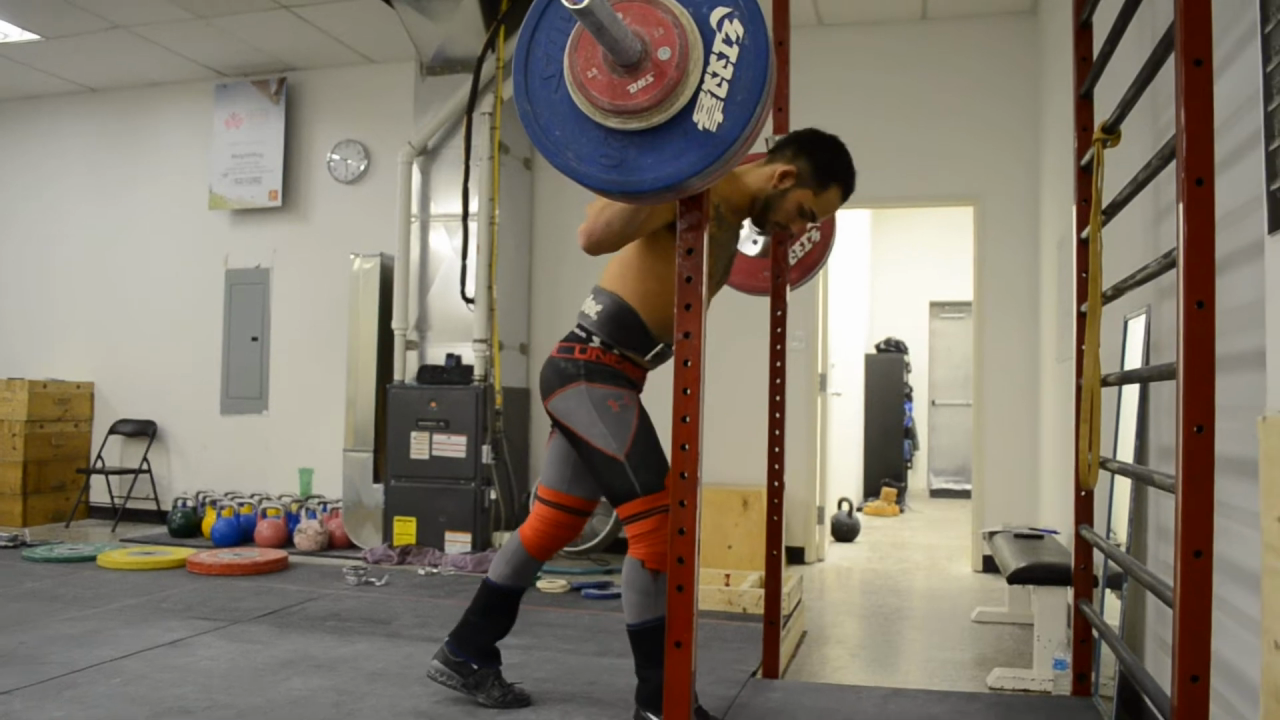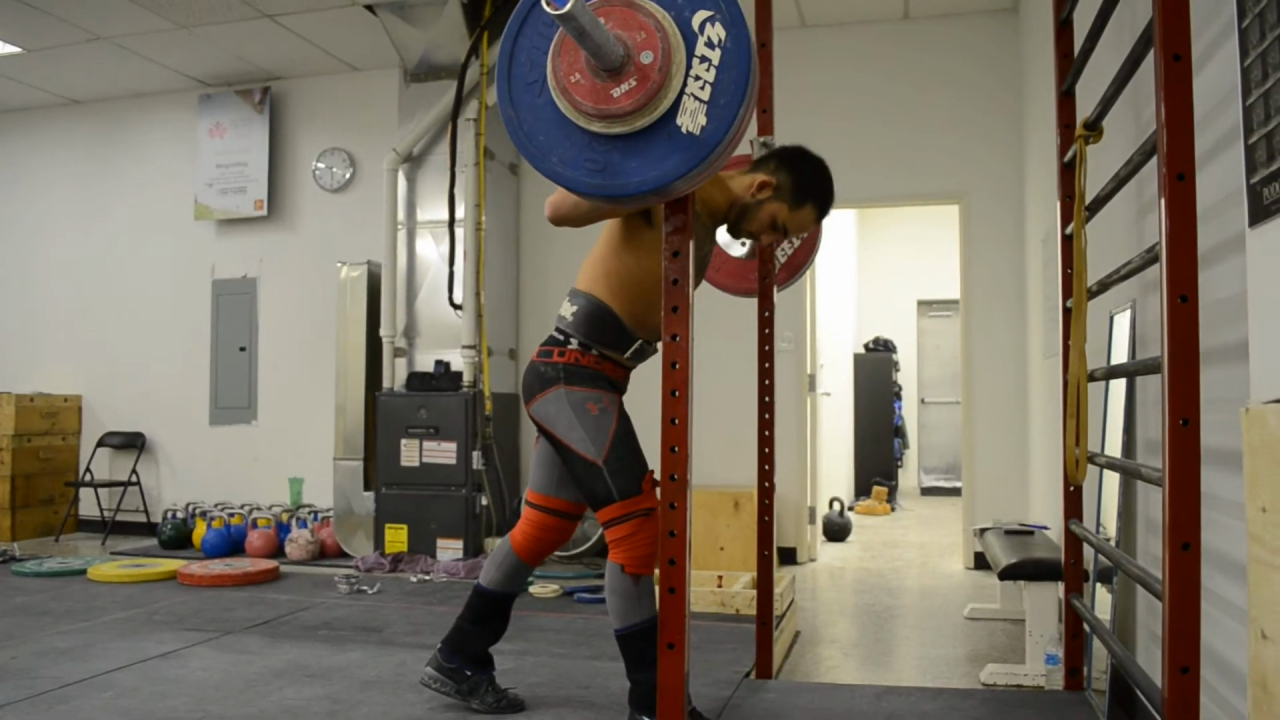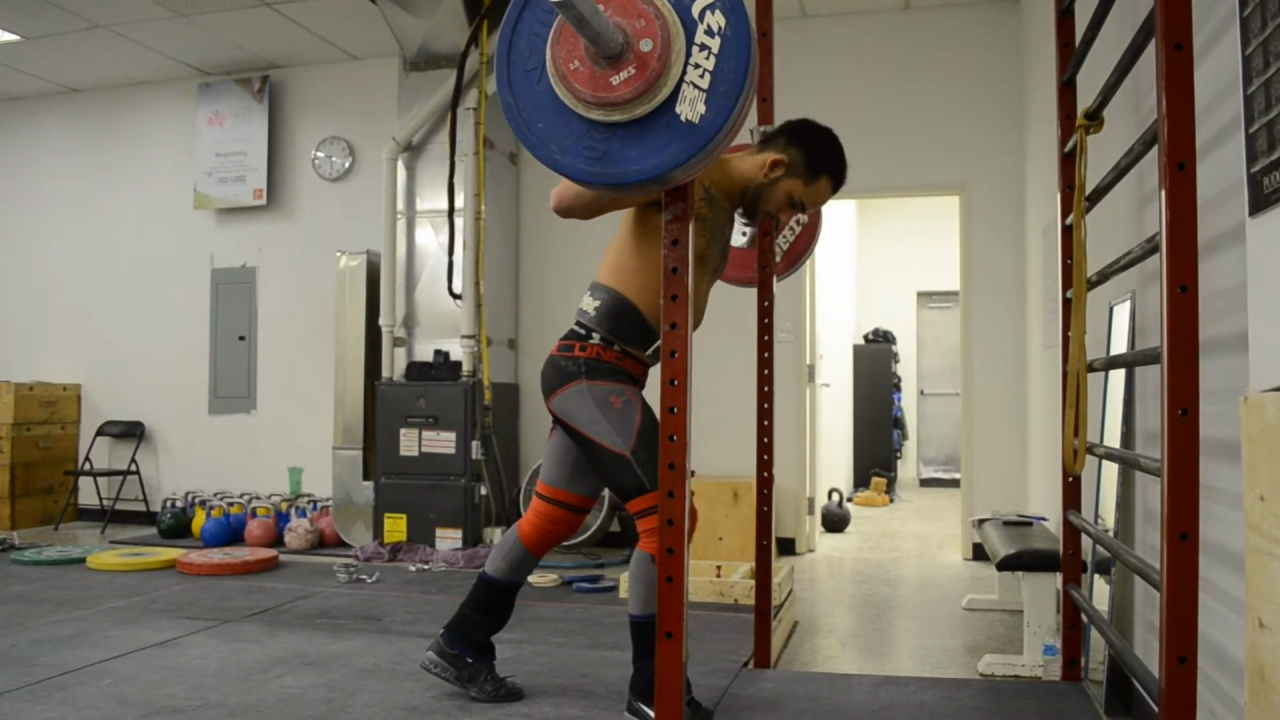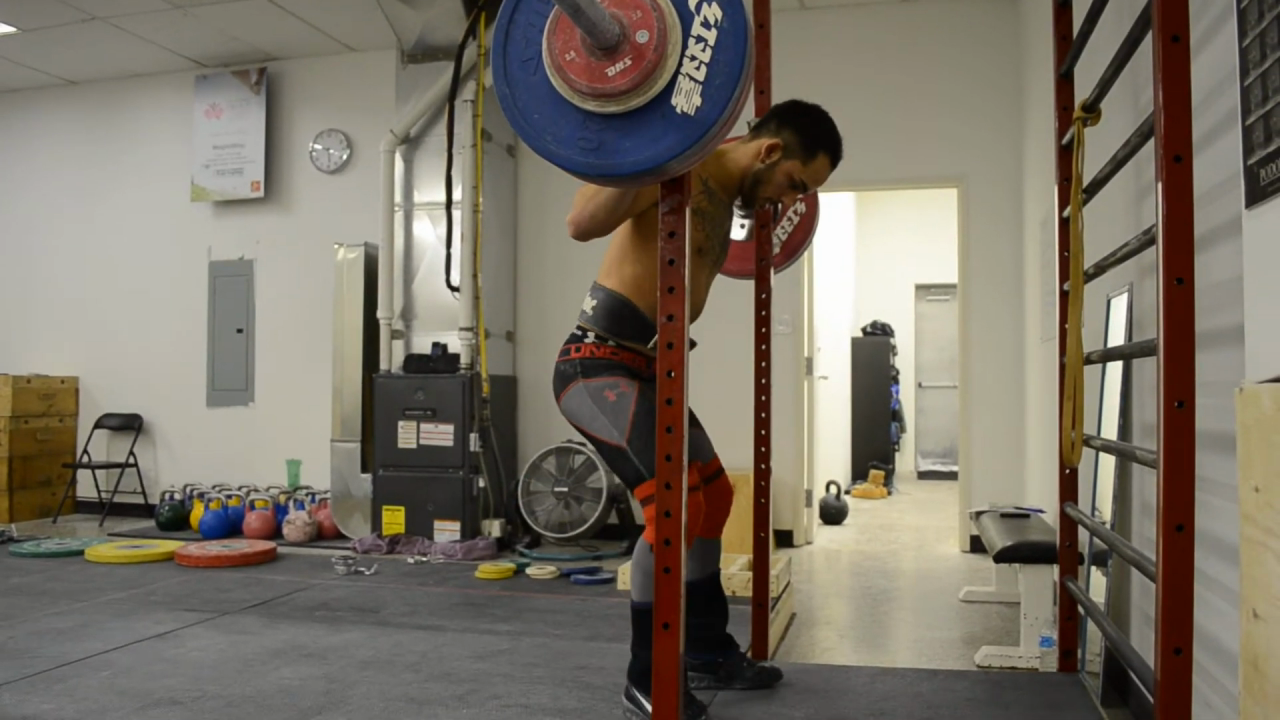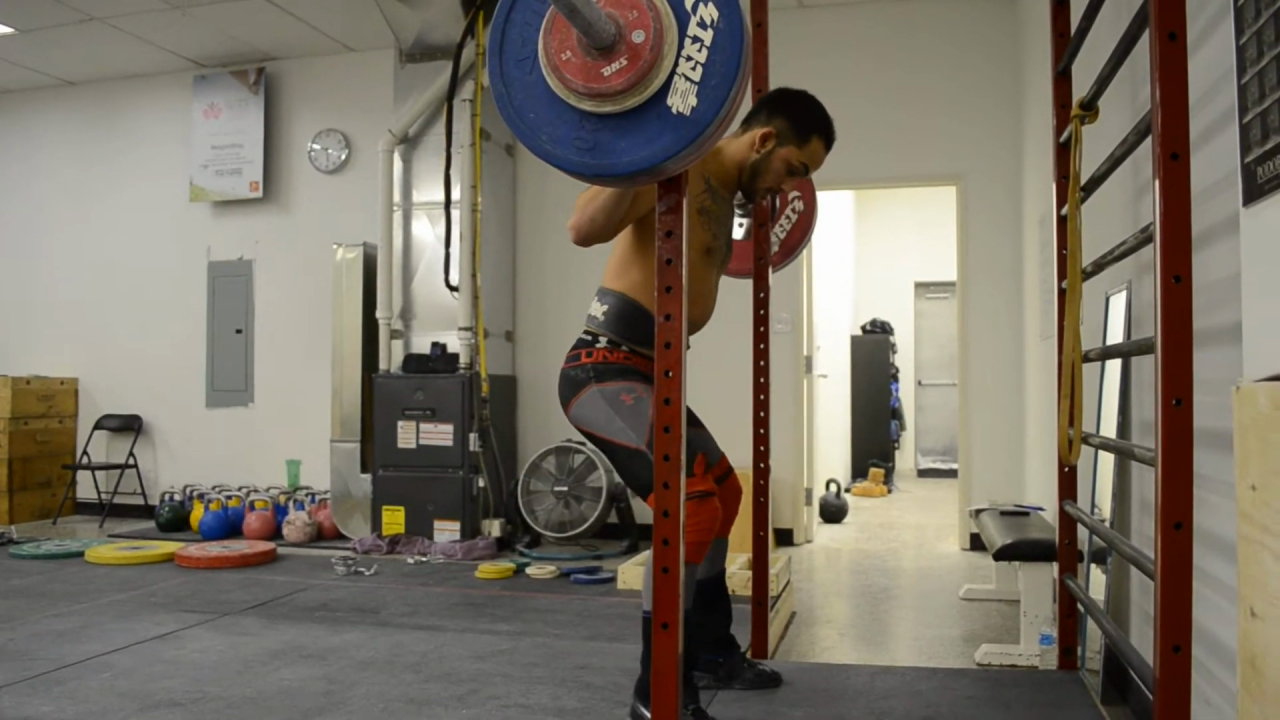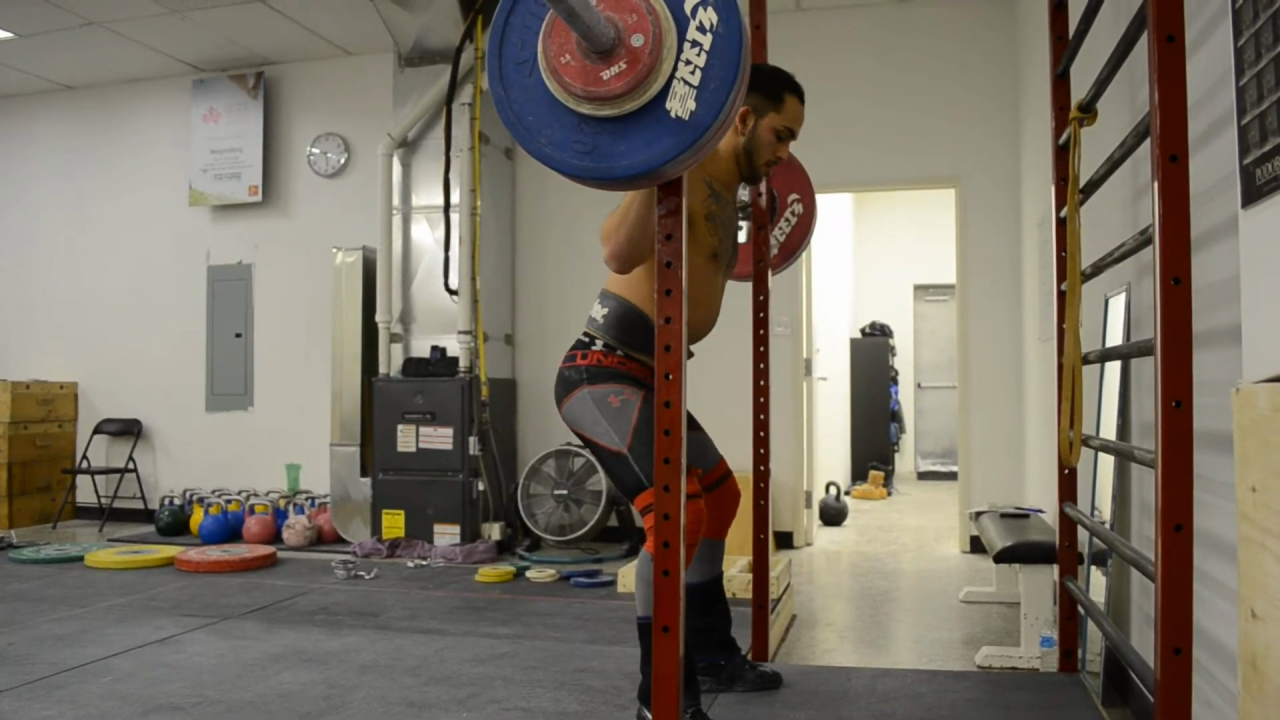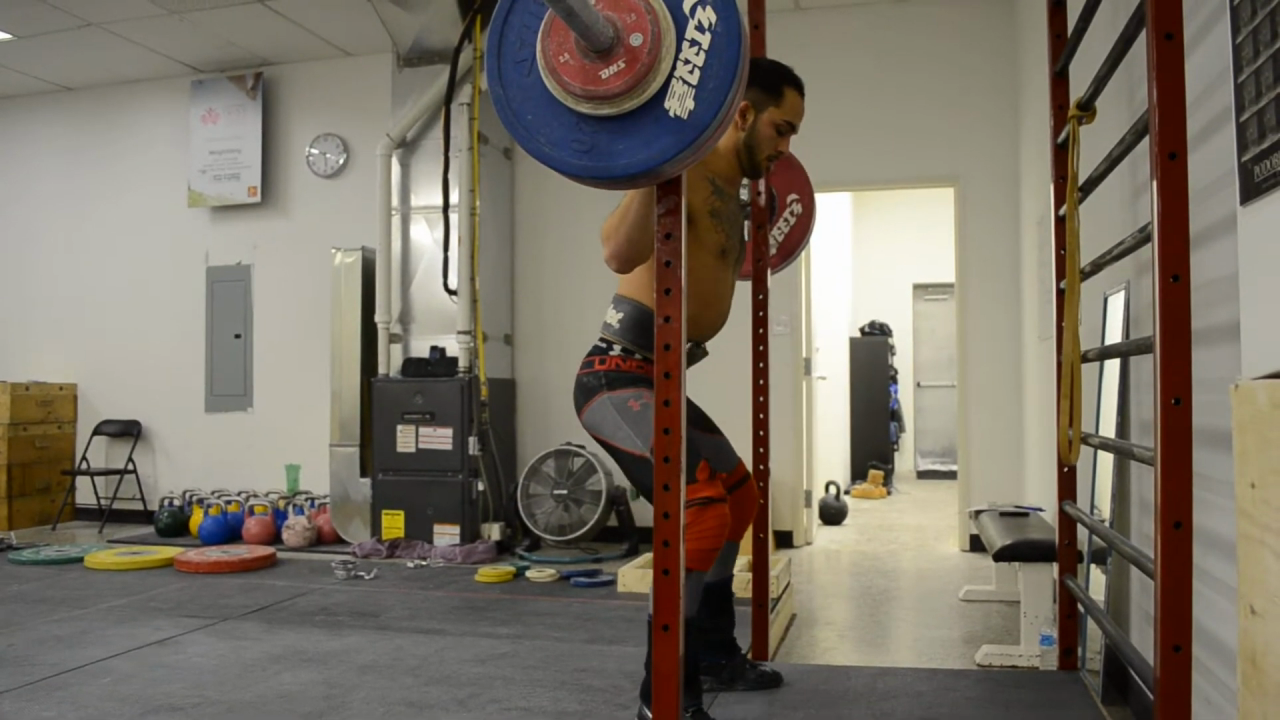
dt=0.7s
person 1, frame 1
left shoulder: (727, 212)
right elbow: (594, 236)
left hip: (603, 376)
right hip: (589, 371)
left knee: (552, 524)
right knee: (657, 524)
left ankle: (466, 654)
person 1, frame 2
left shoulder: (703, 217)
right elbow: (560, 208)
left hip: (587, 377)
right hip: (570, 372)
left knee: (543, 528)
right knee: (636, 526)
left ankle: (458, 660)
person 1, frame 3
left shoulder: (723, 205)
right elbow: (565, 200)
left hip: (601, 371)
right hip: (592, 366)
left knee: (551, 519)
right knee: (664, 515)
left ankle: (460, 647)
person 1, frame 4
left shoulder: (723, 194)
right shoulder: (681, 166)
right elbow: (582, 221)
left hip: (635, 366)
right hip: (598, 364)
left knee: (712, 496)
right knee: (675, 504)
left ankle: (707, 654)
person 1, frame 5
left shoulder: (721, 192)
right shoulder: (680, 167)
right elbow: (583, 228)
left hip: (640, 371)
right hip: (604, 369)
left knee: (720, 495)
right knee: (692, 507)
left ankle: (710, 653)
person 1, frame 6
left shoulder: (726, 193)
right shoulder: (686, 172)
right elbow: (620, 252)
left hip: (641, 375)
right hip: (601, 371)
left knee: (717, 496)
right knee: (677, 509)
left ankle: (712, 656)
person 1, frame 7
left shoulder: (726, 190)
right shoulder: (686, 171)
right elbow: (619, 253)
left wrist: (752, 216)
left hip: (655, 378)
right hip: (618, 376)
left knee: (736, 498)
right knee: (701, 511)
left ankle: (713, 656)
